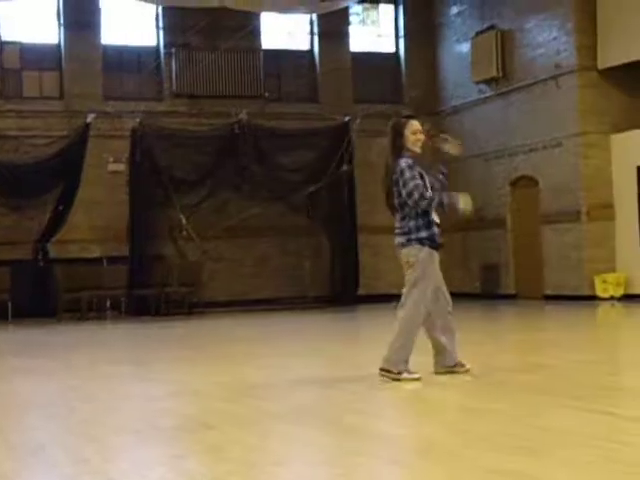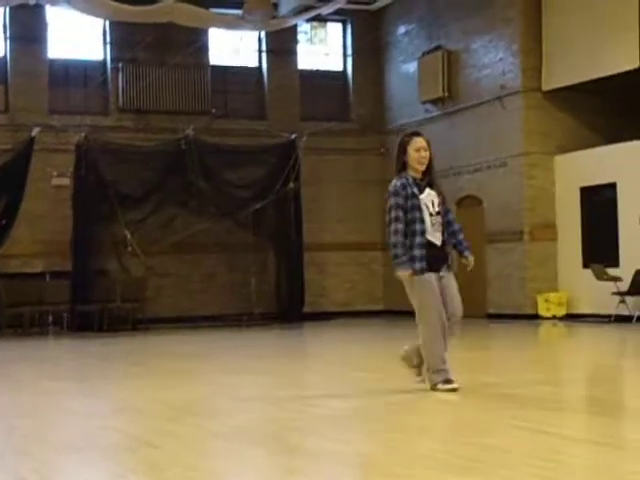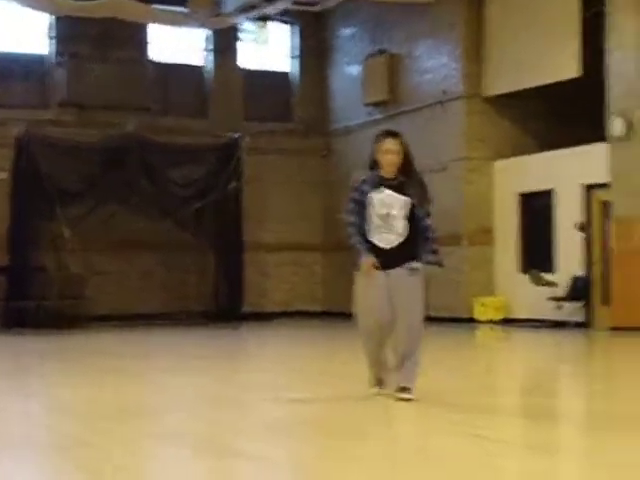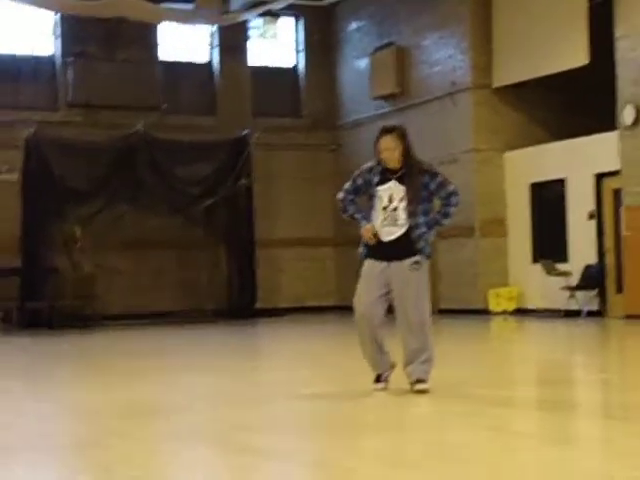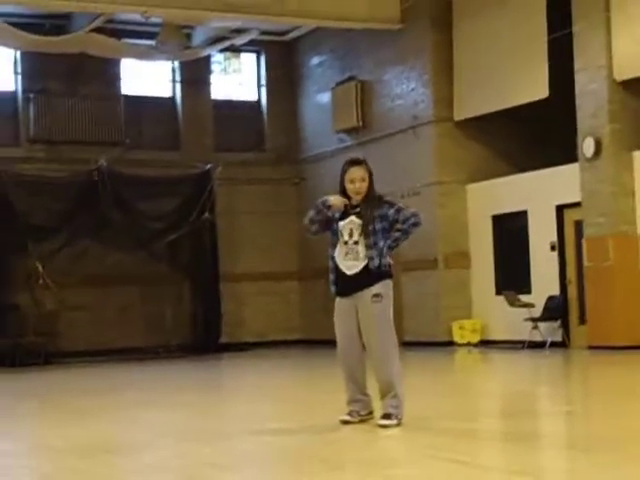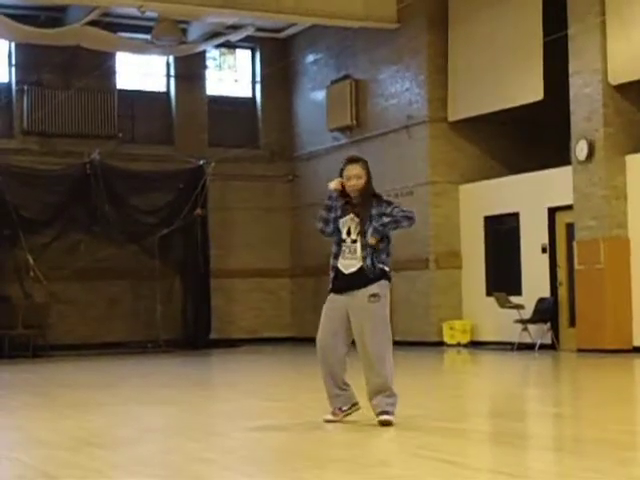
dt=0.7s
person 1, frame 1
left shoulder: (410, 166)
right shoulder: (404, 165)
left elbow: (433, 189)
right elbow: (420, 199)
right wrist: (455, 200)
left hip: (418, 243)
right hip: (418, 242)
left knee: (439, 303)
right knee: (415, 303)
left ankle: (447, 359)
right ankle: (394, 363)
person 1, frame 2
left shoulder: (431, 184)
right shoulder: (399, 187)
left elbow: (447, 219)
right elbow: (396, 226)
left wrist: (464, 250)
right wrist: (400, 263)
left hip: (440, 261)
right hip: (417, 262)
left knee: (455, 313)
right knee: (432, 320)
left ankle: (417, 355)
right ankle: (438, 375)
person 1, frame 3
left shoulder: (414, 183)
right shoulder: (364, 184)
left elbow: (424, 221)
right elbow: (352, 221)
left wrist: (429, 253)
right wrist: (363, 253)
left hip: (407, 263)
right hip: (373, 262)
left knee: (407, 323)
right knee: (374, 321)
left ankle: (404, 381)
right ankle: (380, 371)
person 1, frame 4
left shoulder: (422, 175)
right shoulder: (369, 173)
left elbow: (451, 197)
right elbow: (344, 197)
left wrist: (429, 227)
right wrist: (362, 222)
left hip: (410, 255)
right hip: (376, 255)
left knee: (413, 316)
right knee: (365, 313)
left ankle: (418, 373)
right ankle: (381, 367)
person 1, frame 5
left shoulder: (381, 207)
right shoulder: (337, 212)
left elbow: (412, 219)
right elbow: (311, 226)
left wrist: (388, 246)
right wrist: (324, 203)
left hip: (373, 285)
right hip: (344, 288)
left knee: (381, 348)
right knee: (347, 350)
left ankle: (393, 408)
right ankle: (359, 405)
person 1, frame 6
left shoulder: (377, 205)
right shoulder: (339, 208)
left elbow: (408, 217)
right elbow: (325, 228)
left wrist: (378, 230)
right wrist: (331, 194)
left hip: (370, 285)
right hip: (340, 287)
left knee: (374, 348)
right knee: (327, 344)
left ankle: (385, 404)
right ankle: (342, 400)
